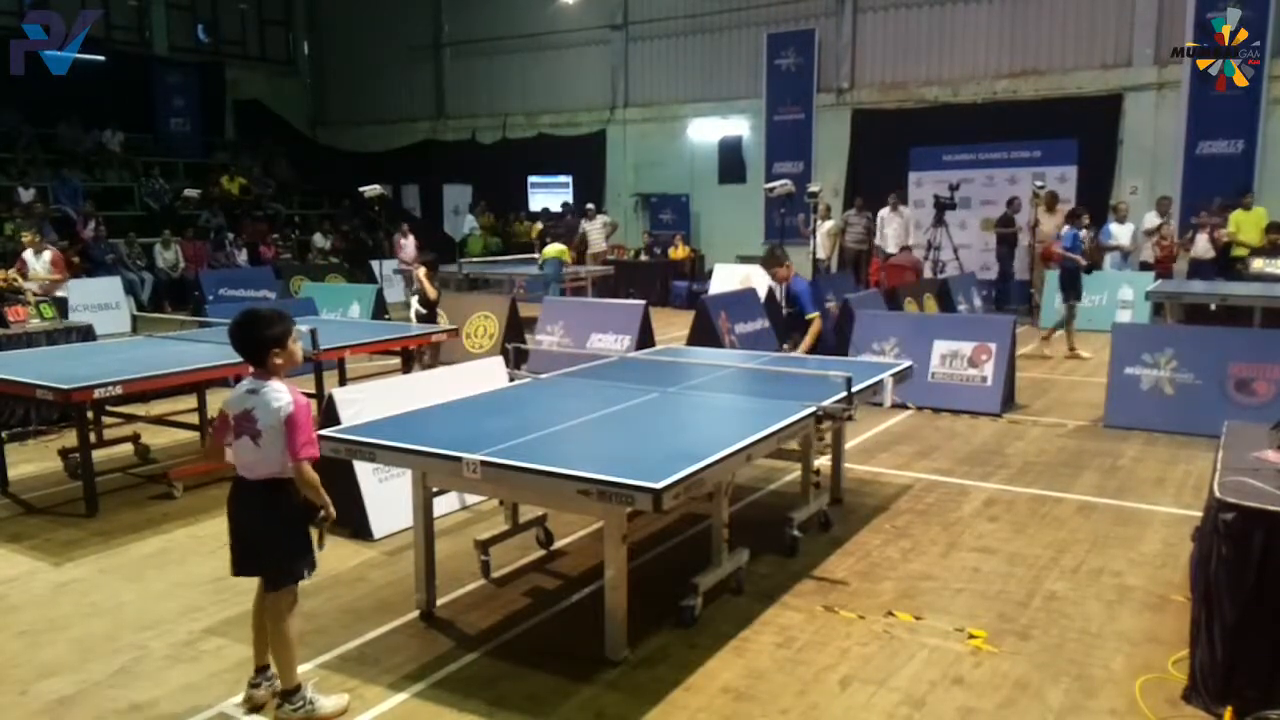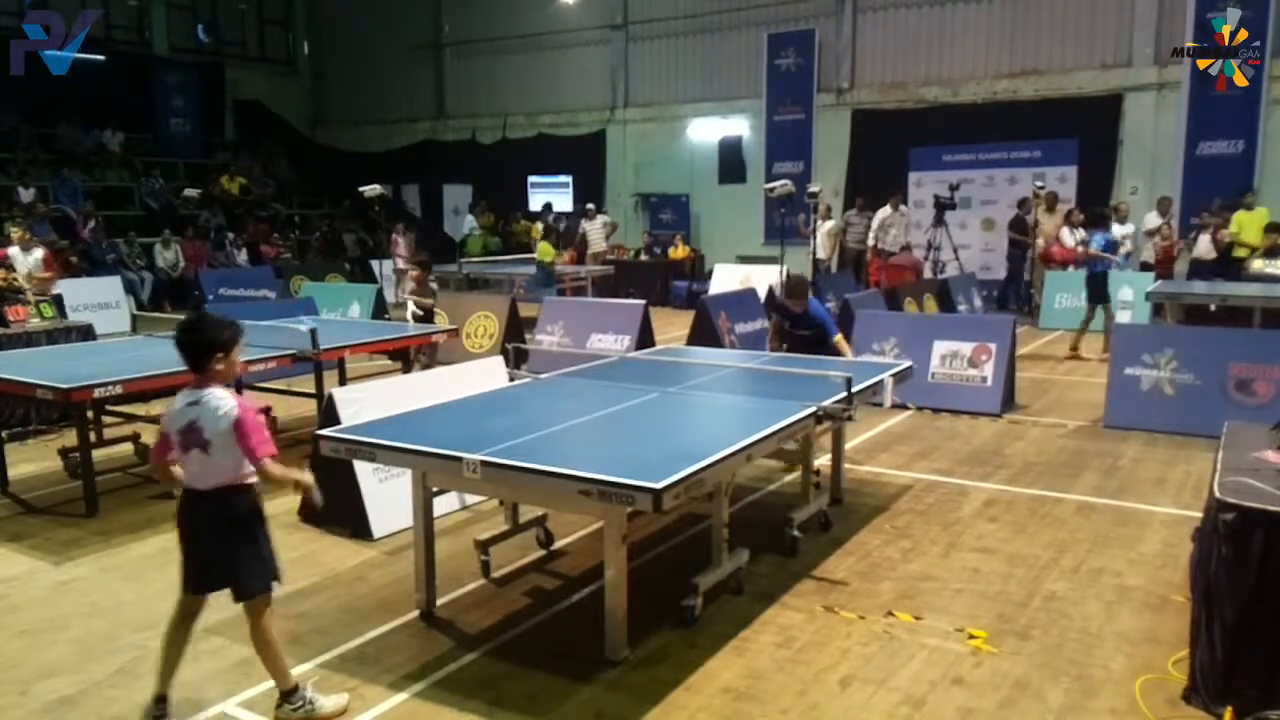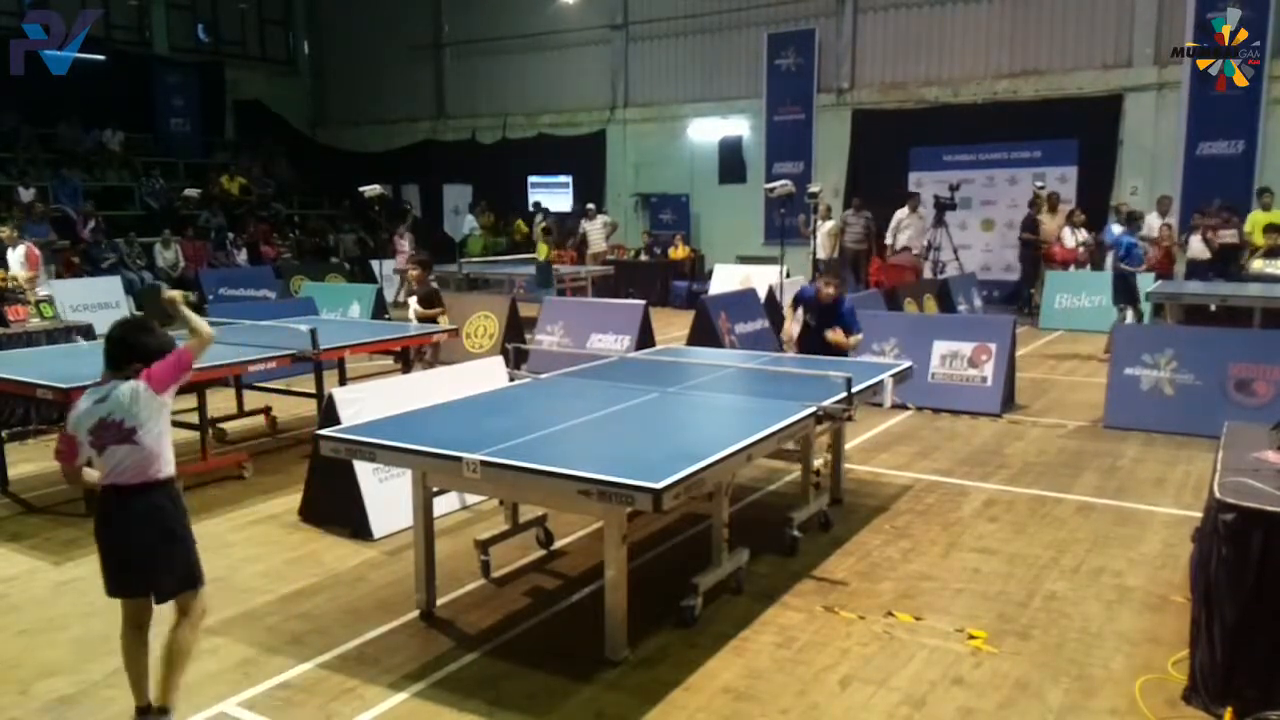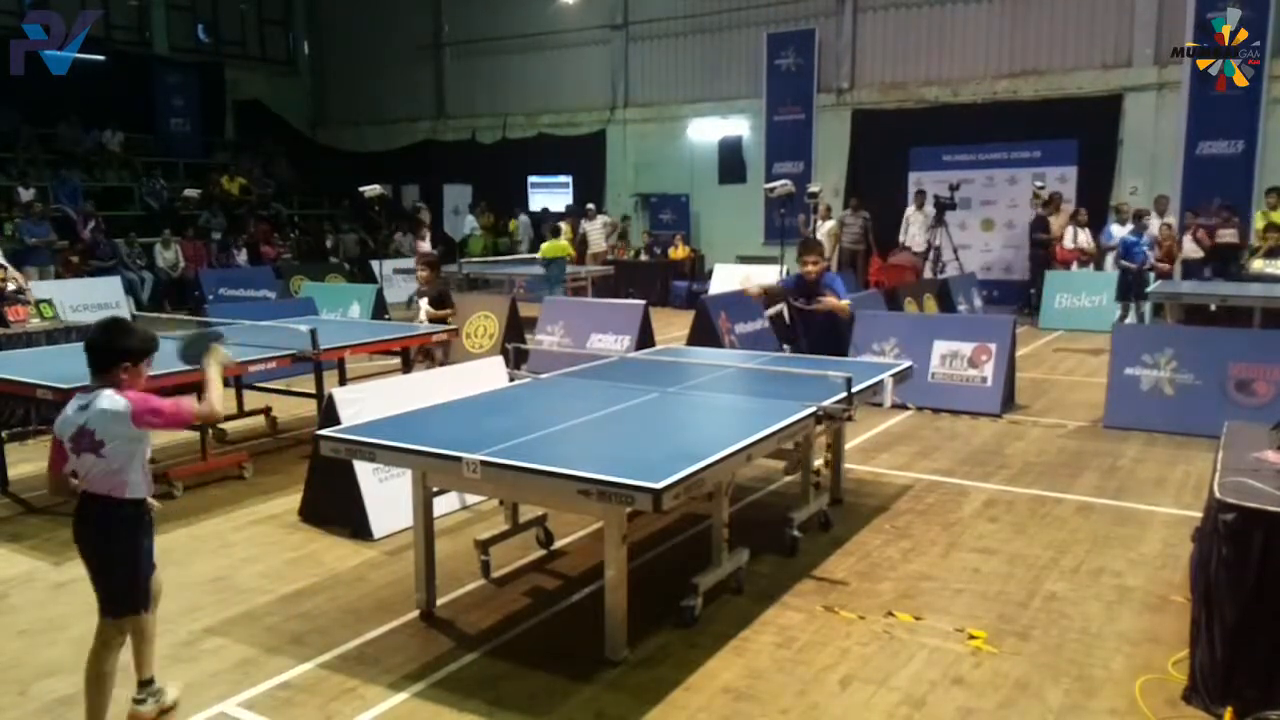
dt=0.5s
person 1, frame 1
left shoulder: (237, 395)
right shoulder: (292, 403)
left elbow: (212, 450)
right elbow: (303, 473)
right wrist: (325, 504)
left hip: (244, 497)
right hip: (279, 502)
left knee: (267, 592)
right knee: (282, 602)
left ankle: (261, 678)
person 1, frame 2
left shoulder: (175, 409)
right shoulder: (236, 410)
left elbow: (162, 467)
right elbow: (267, 471)
right wrist: (300, 477)
left hip: (192, 511)
right hip: (234, 511)
left knee: (189, 606)
right knee: (259, 609)
person 1, frame 3
left shoulder: (82, 409)
right shoulder: (146, 389)
left elbow: (72, 474)
right elbow: (204, 337)
right wrist: (178, 306)
left hip: (113, 511)
right hip: (158, 507)
left knee: (135, 616)
right knee: (191, 610)
person 1, frame 4
left shoulder: (69, 414)
right shoulder: (135, 408)
left elbow: (57, 484)
right elbow: (211, 412)
right wrist: (212, 366)
left hip: (90, 517)
right hip: (123, 522)
left knee: (147, 593)
right knee: (114, 630)
